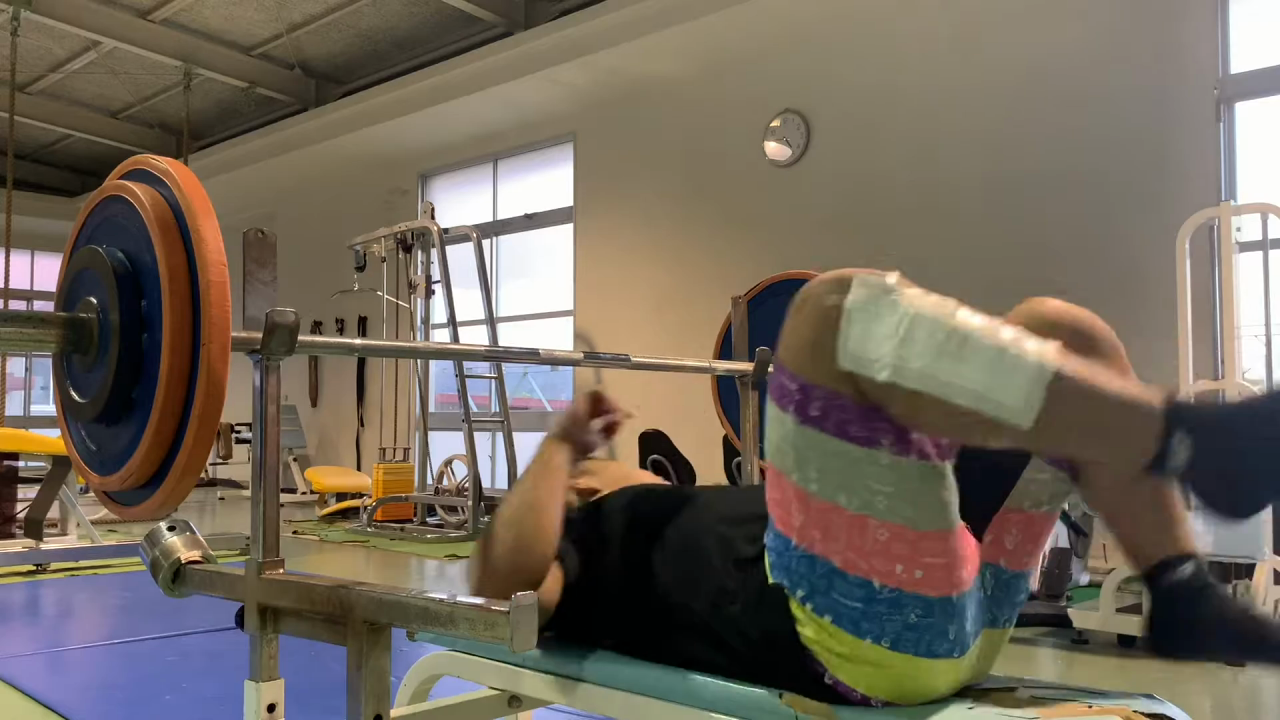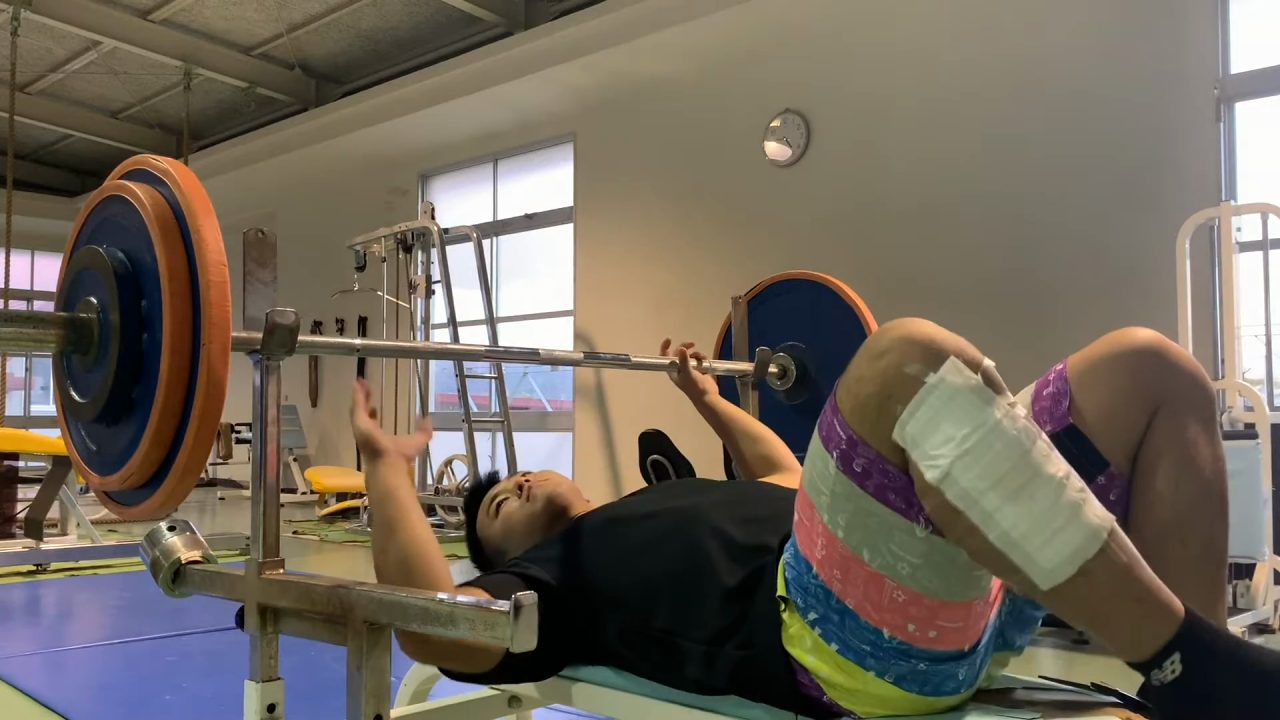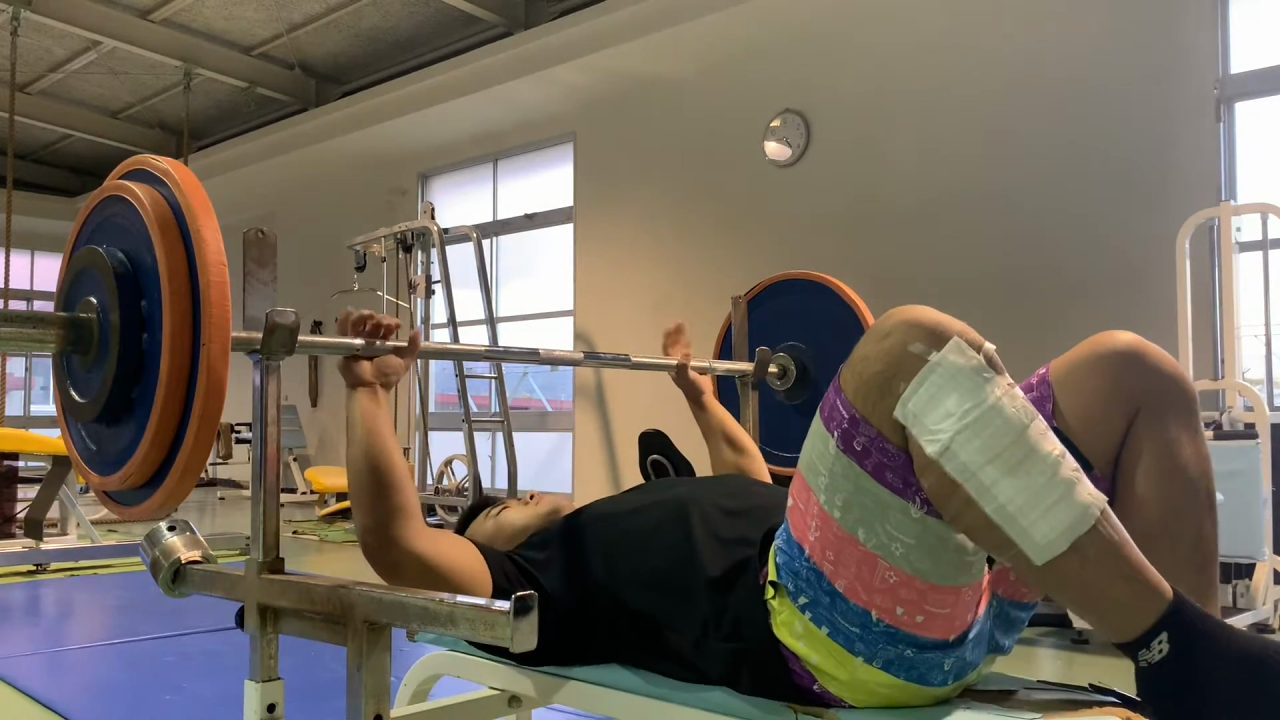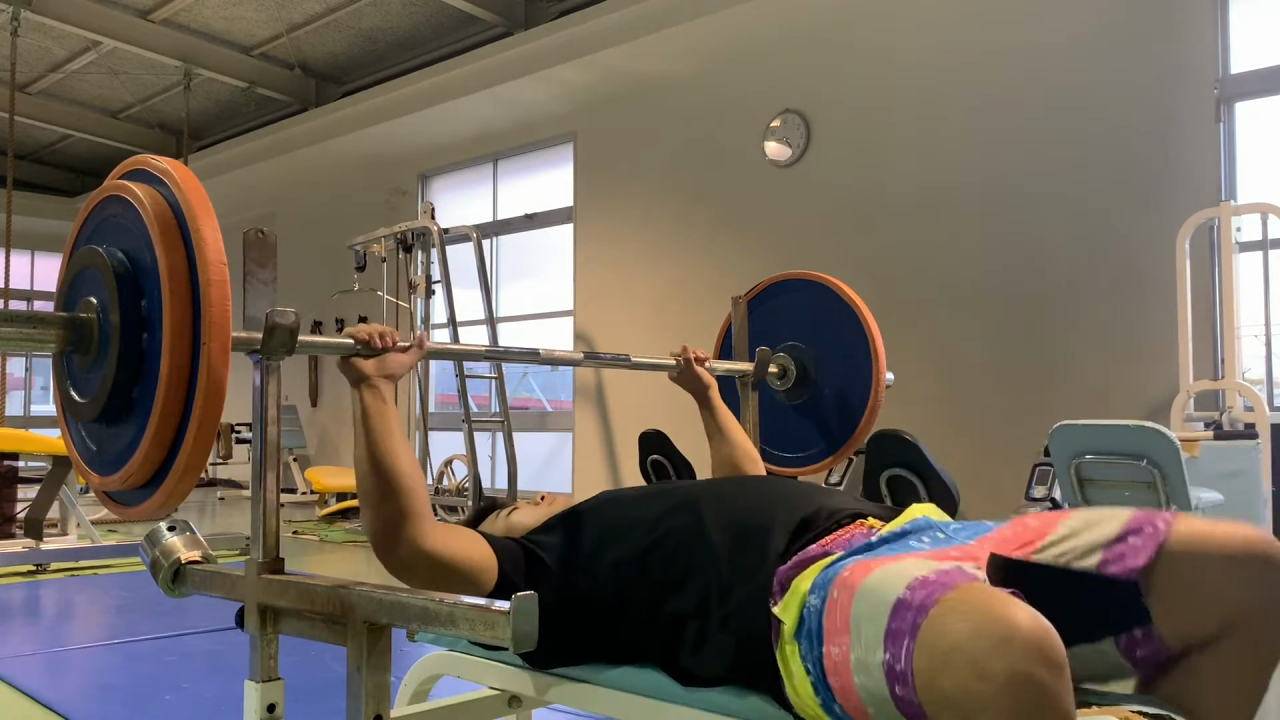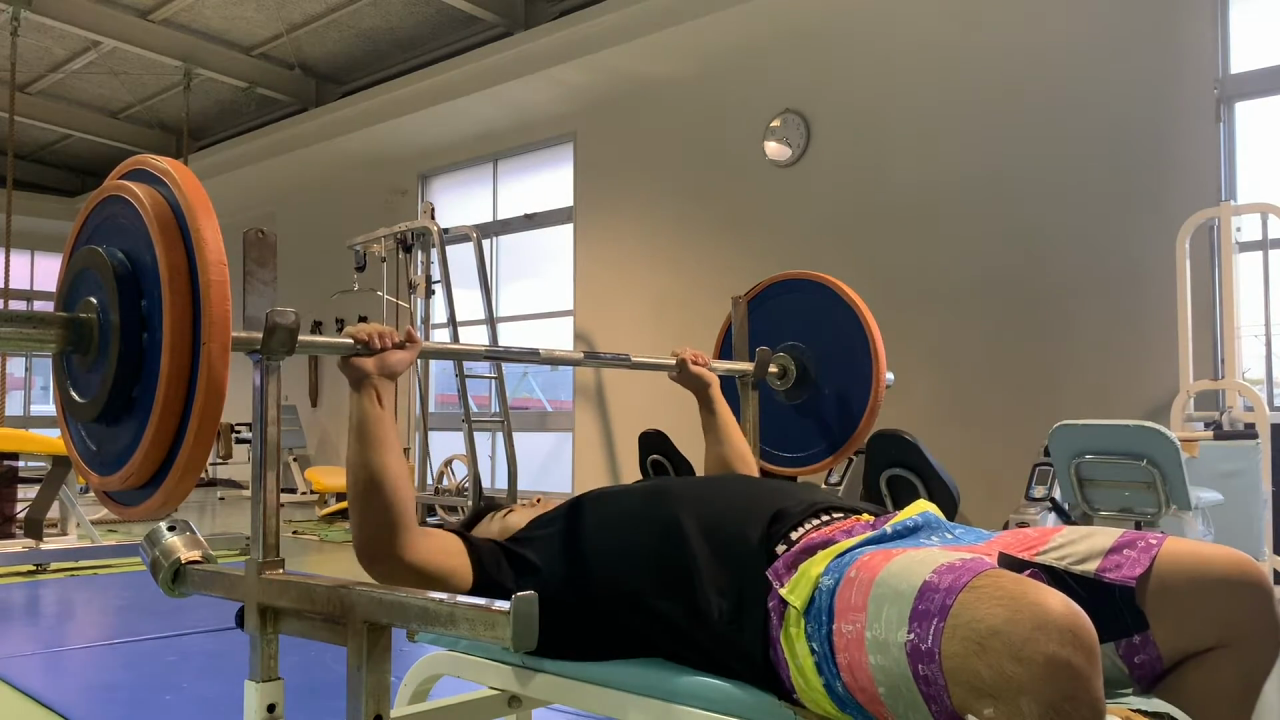
dt=1s
person 1, frame 1
left shoulder: (671, 516)
right shoulder: (589, 547)
right elbow: (503, 577)
right wrist: (560, 444)
left hip: (958, 603)
right hip: (863, 616)
left knee: (1055, 330)
right knee: (836, 305)
left ankle: (1183, 596)
right ankle: (1185, 444)
person 1, frame 2
left shoulder: (659, 523)
right shoulder: (550, 580)
left elbow: (787, 478)
right elbow: (436, 628)
left wrist: (709, 400)
right wrist: (387, 469)
left hip: (968, 594)
right hip: (846, 629)
left knee: (1149, 370)
right knee: (912, 358)
person 1, frame 3
left shoulder: (632, 534)
right shoulder: (530, 584)
left elbow: (749, 488)
right elbow: (397, 545)
left wrist: (701, 398)
right wrist: (369, 392)
left hip: (952, 590)
right hip: (836, 618)
left knee: (1132, 371)
right knee: (916, 344)
person 1, frame 4
left shoulder: (632, 532)
right shoulder: (536, 573)
right elbow: (408, 543)
left wrist: (709, 397)
right wrist: (374, 390)
right hip: (813, 599)
person 1, frame 5
left shoulder: (601, 528)
right shoulder: (518, 570)
right elbow: (390, 546)
left wrist: (710, 394)
right wrist: (372, 390)
right hip: (806, 591)
right knee: (1050, 645)
